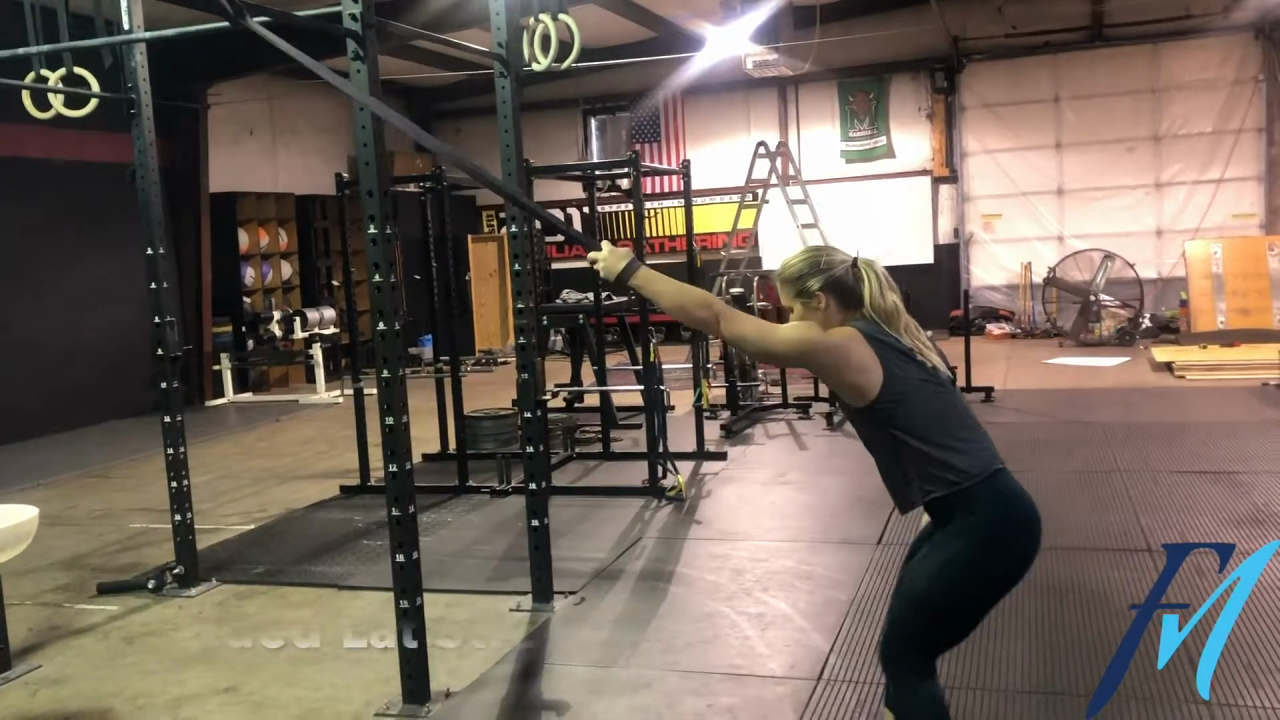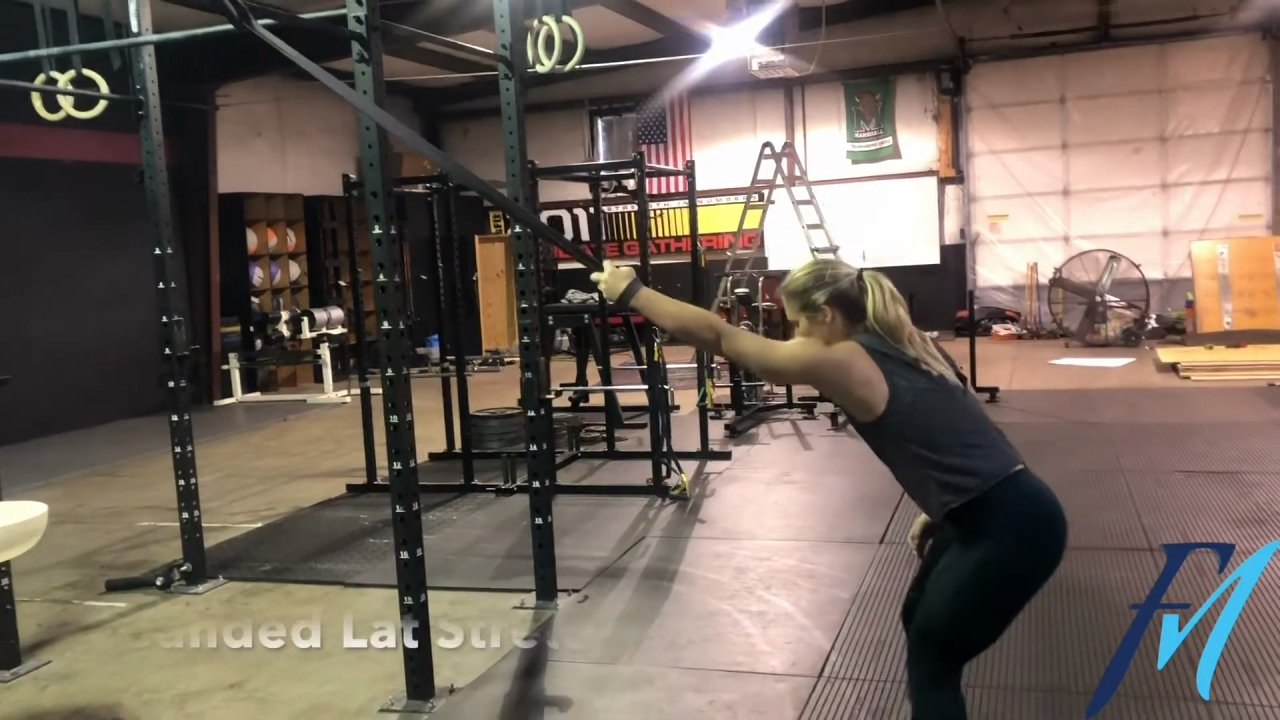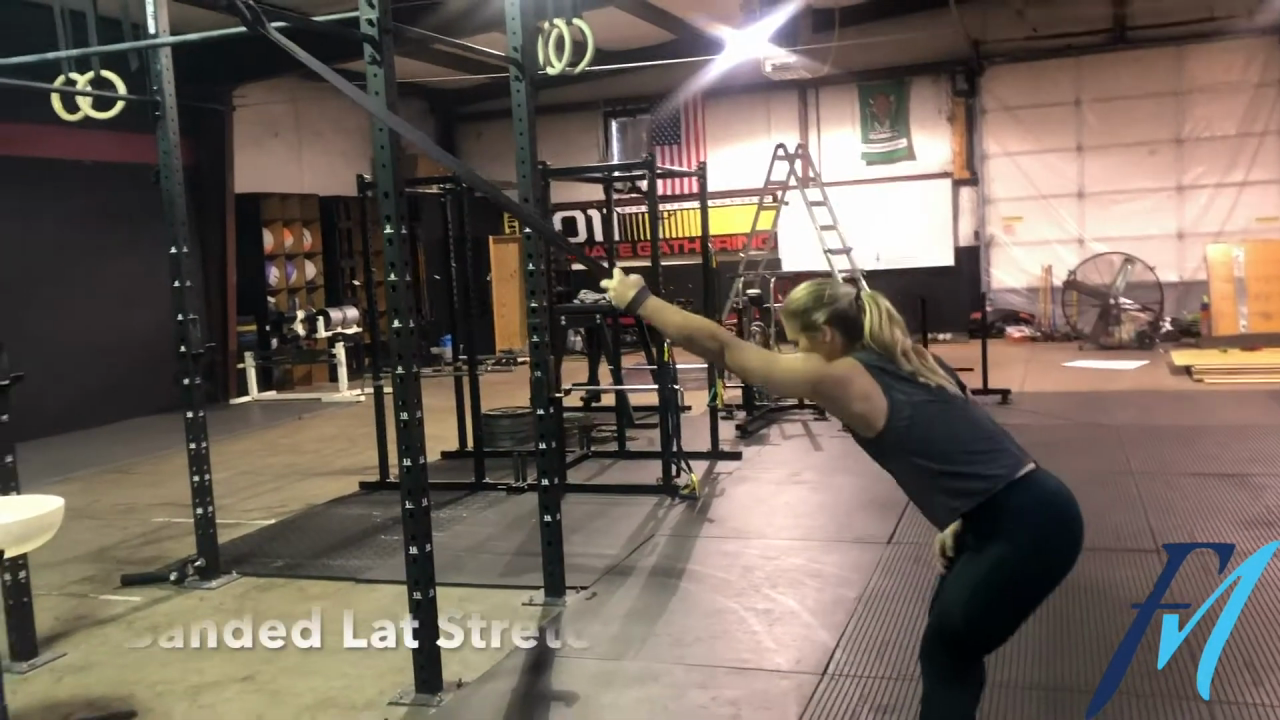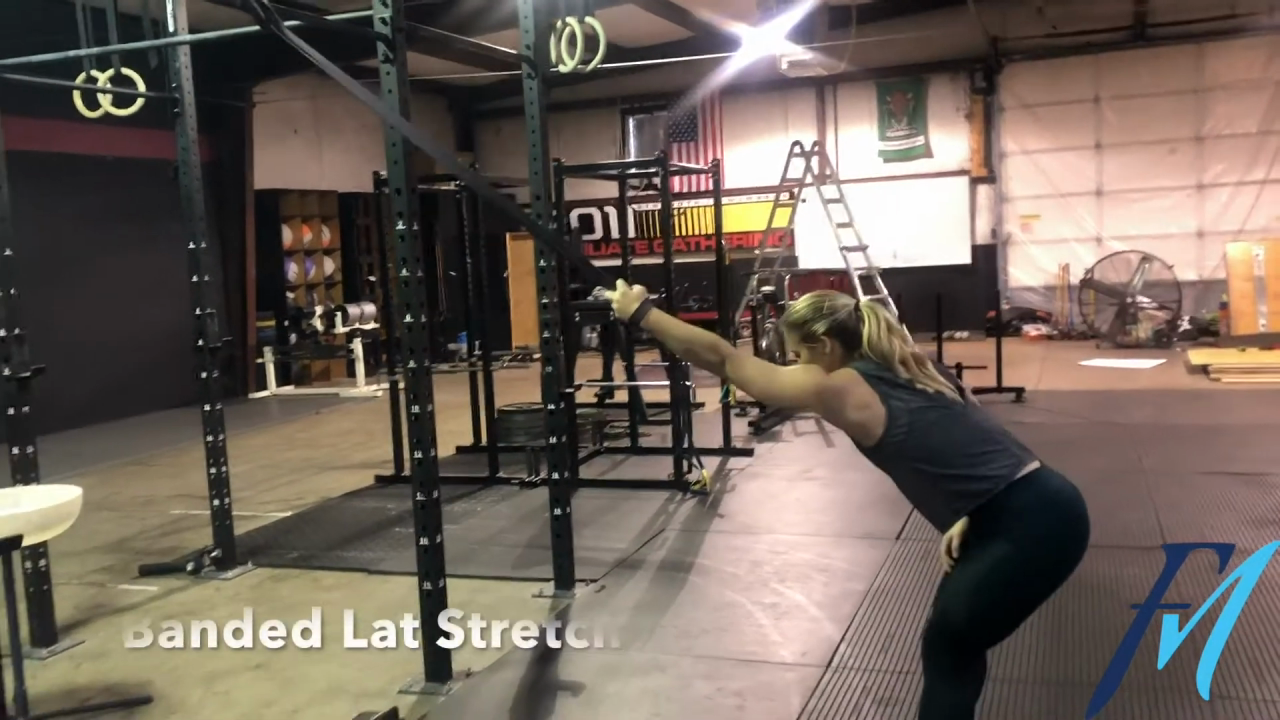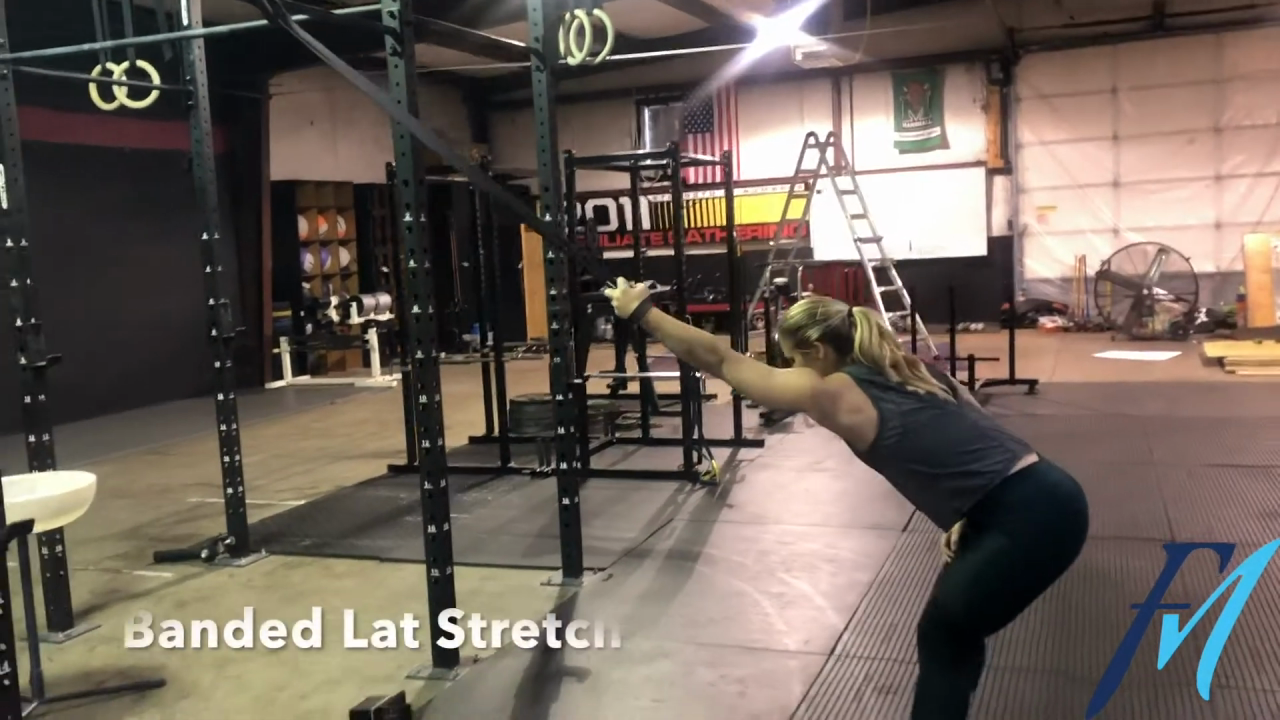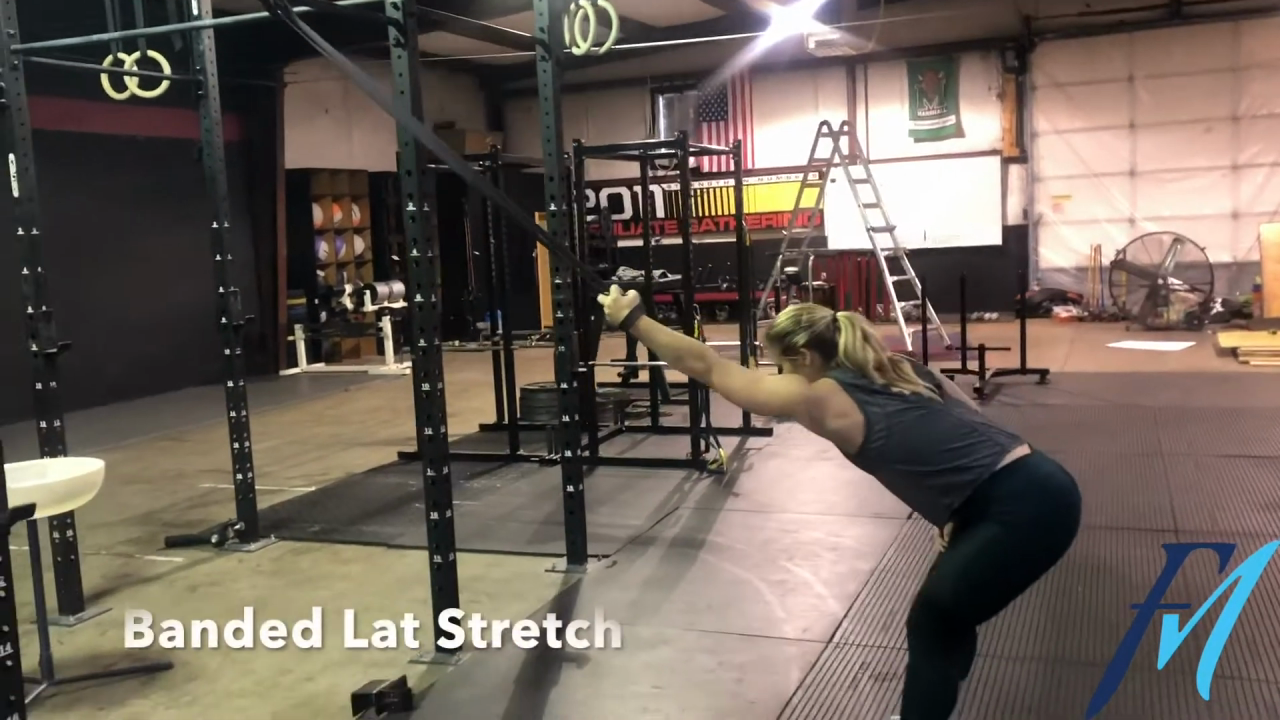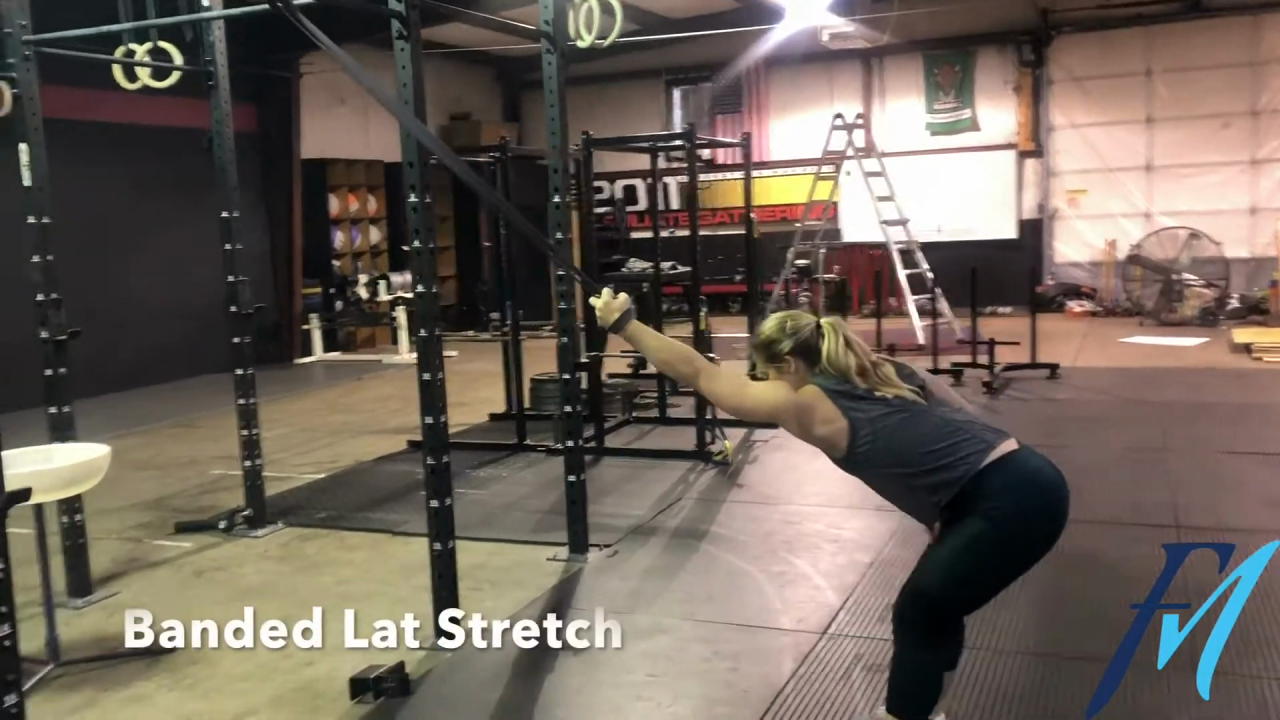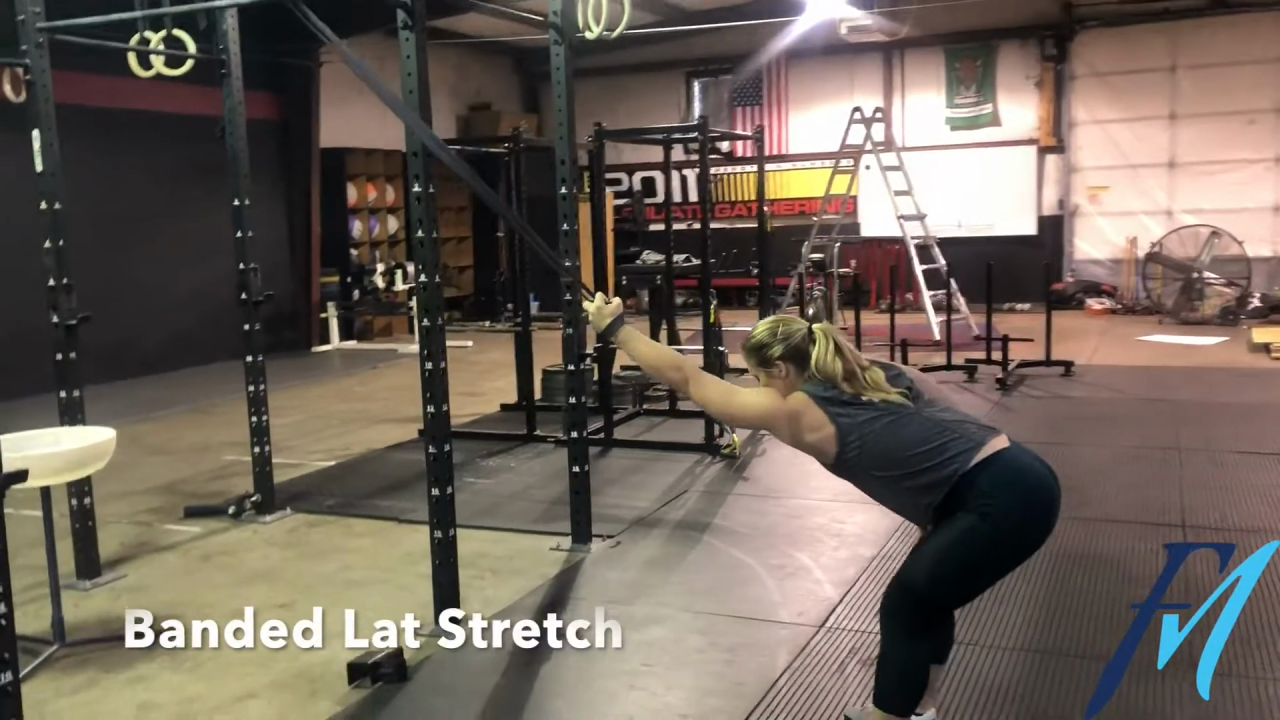
dt=0.2s
person 1, frame 1
left shoulder: (837, 348)
right shoulder: (895, 337)
left elbow: (716, 317)
left wrist: (628, 270)
left hip: (987, 523)
right hip: (972, 511)
left knee: (904, 653)
right knee: (906, 639)
person 1, frame 2
left shoulder: (843, 364)
right shoulder: (903, 347)
left elbow: (719, 336)
left wrist: (630, 291)
right wrist: (937, 511)
left hip: (1012, 526)
right hip: (990, 513)
left knee: (932, 656)
right knee: (922, 623)
person 1, frame 3
left shoulder: (842, 381)
right shoulder: (906, 361)
left elbow: (722, 347)
left wrist: (638, 300)
right wrist: (960, 520)
left hip: (1029, 525)
right hip: (1014, 510)
left knee: (946, 654)
right knee: (950, 639)
person 1, frame 4
left shoulder: (841, 391)
right shoulder: (910, 368)
left elbow: (723, 359)
left wrist: (641, 312)
right wrist: (969, 518)
left hip: (1035, 522)
right hip: (1029, 505)
left knee: (947, 648)
right knee: (954, 636)
person 1, frame 5
left shoulder: (835, 395)
right shoulder: (907, 370)
left elbow: (720, 359)
left wrist: (642, 312)
right wrist: (967, 518)
left hip: (1034, 514)
right hip: (1035, 496)
left knee: (943, 636)
right knee: (953, 625)
person 1, frame 6
left shoulder: (821, 400)
right shoulder: (898, 370)
left elbow: (708, 366)
left wrist: (631, 319)
right wrist: (959, 514)
left hip: (1026, 506)
right hip: (1031, 485)
left knee: (932, 625)
right knee: (946, 614)
person 1, frame 7
left shoulder: (807, 406)
right shoulder: (885, 373)
left elbow: (697, 372)
left wrist: (622, 323)
right wrist: (948, 513)
left hip: (1015, 500)
right hip: (1022, 479)
left knee: (918, 616)
right knee: (934, 604)
person 1, frame 8
left shoulder: (796, 413)
right shoulder: (876, 374)
left elbow: (686, 377)
left wrist: (614, 327)
right wrist: (937, 514)
left hip: (1005, 497)
right hip: (1015, 475)
left knee: (905, 609)
right knee: (924, 598)
